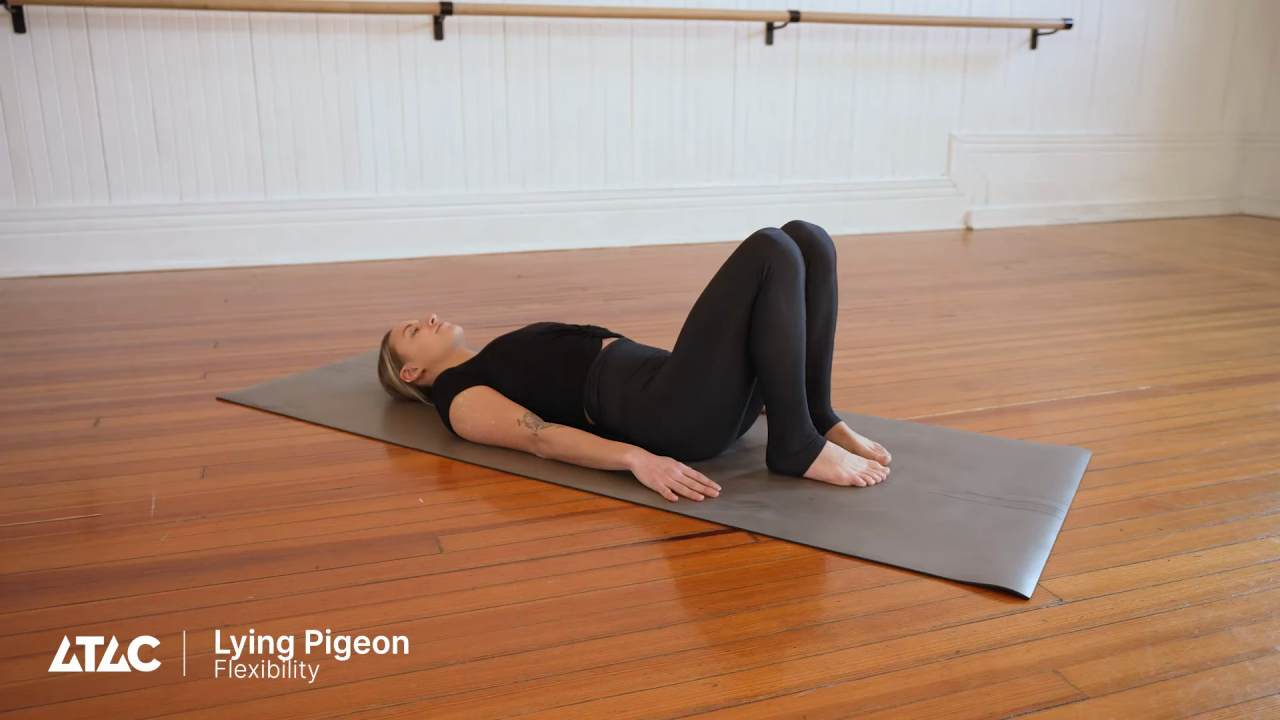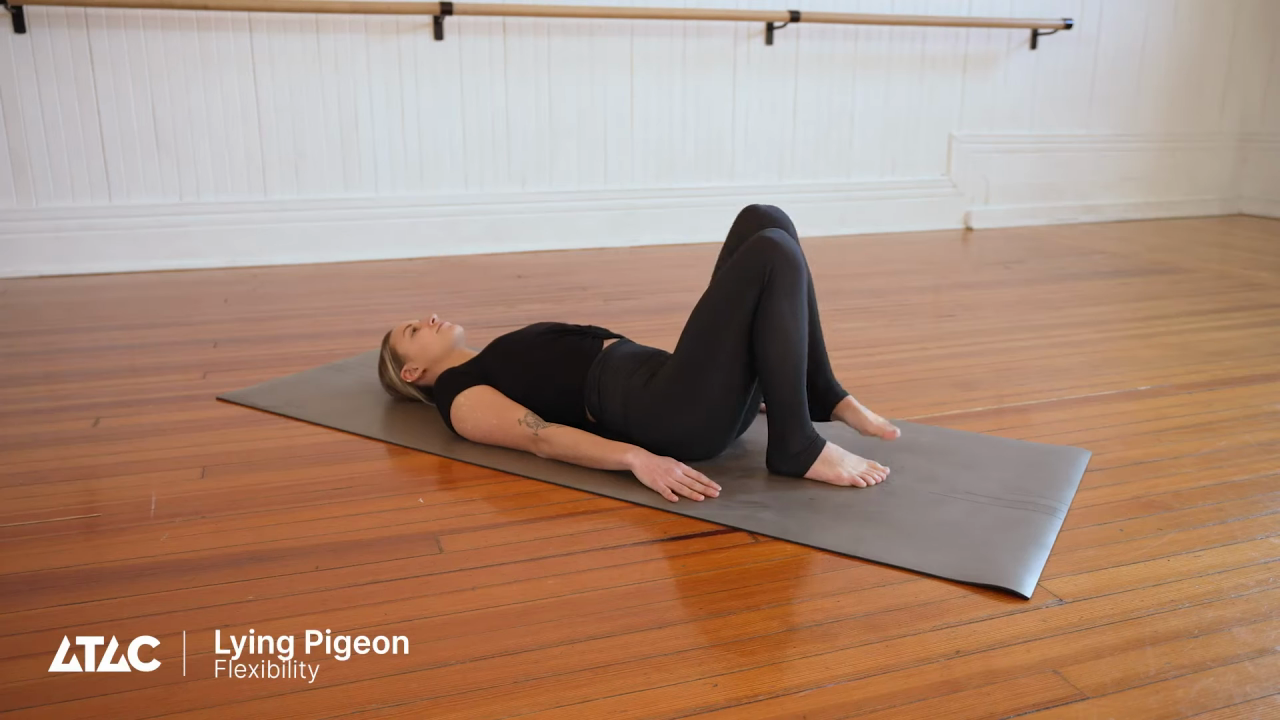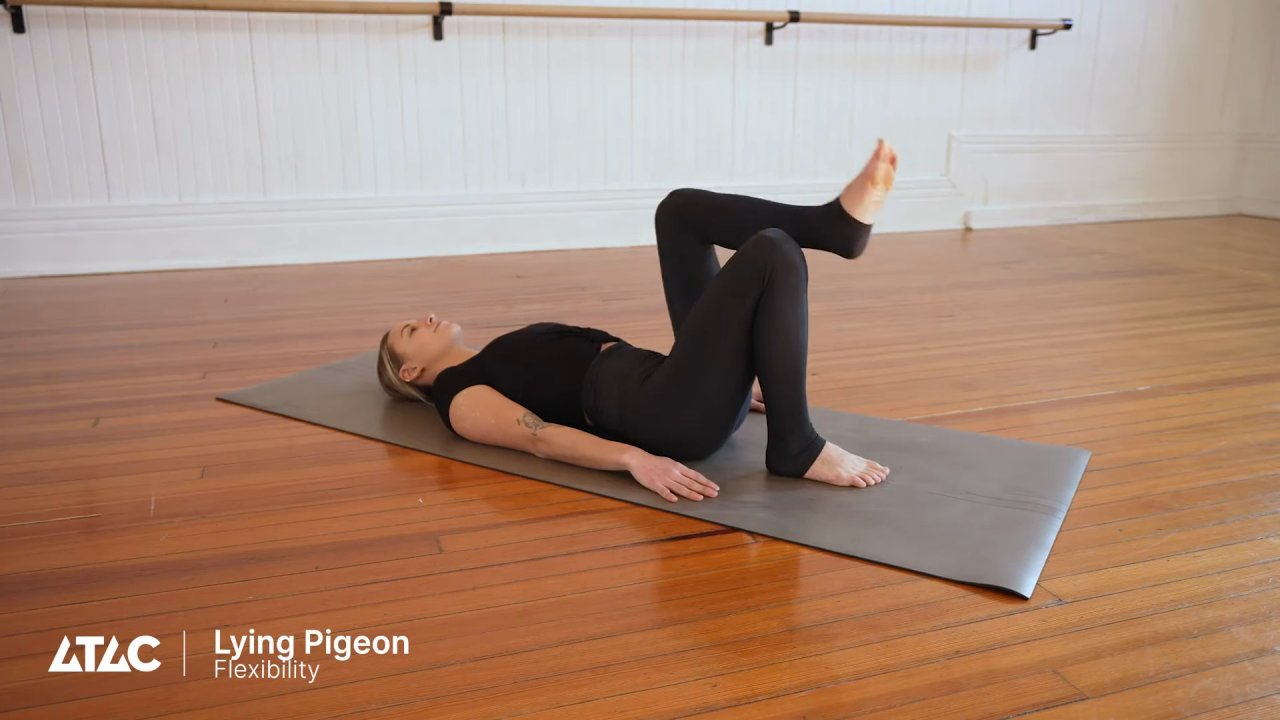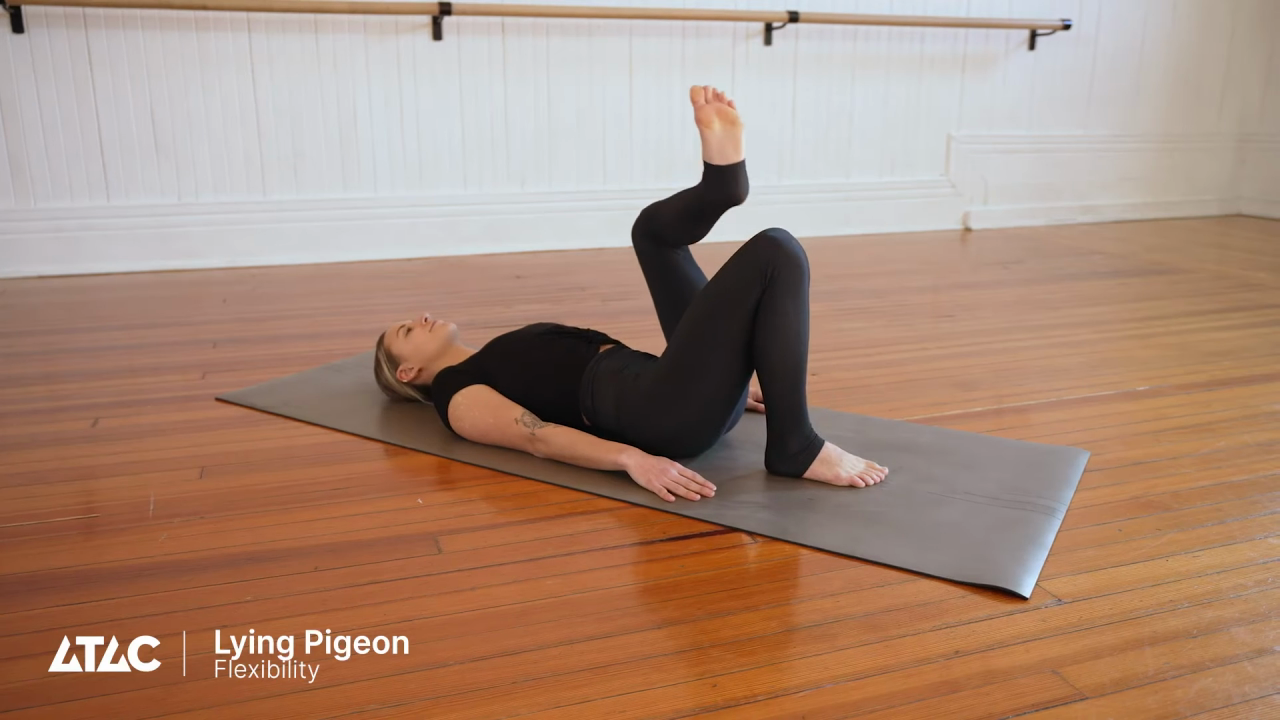
dt=0.4s
person 1, frame 1
left shoulder: (505, 363)
right shoulder: (462, 398)
right elbow: (540, 437)
left wrist: (750, 380)
right wrist: (636, 456)
left hip: (695, 394)
right hip: (676, 417)
left knee: (808, 242)
right knee: (771, 252)
left ankle: (819, 417)
right ankle: (798, 445)
person 1, frame 2
left shoulder: (504, 364)
right shoulder: (464, 399)
right elbow: (542, 437)
left wrist: (752, 373)
right wrist: (636, 457)
left hip: (690, 394)
right hip: (675, 417)
left knee: (763, 220)
right knee: (772, 253)
left ankle: (824, 396)
right ankle: (796, 446)
person 1, frame 3
left shoulder: (503, 362)
right shoulder: (461, 395)
right elbow: (539, 438)
left wrist: (734, 380)
right wrist: (634, 457)
left hip: (690, 393)
right hip: (672, 418)
left knee: (681, 210)
right knee: (772, 254)
left ankle: (840, 222)
right ankle: (797, 448)
person 1, frame 4
left shoulder: (501, 362)
right shoulder: (461, 399)
right elbow: (537, 437)
left wrist: (733, 374)
right wrist: (631, 458)
left hip: (687, 394)
right hip: (665, 415)
left knee: (656, 226)
right knee: (775, 253)
left ankle: (722, 176)
right ankle: (795, 448)
